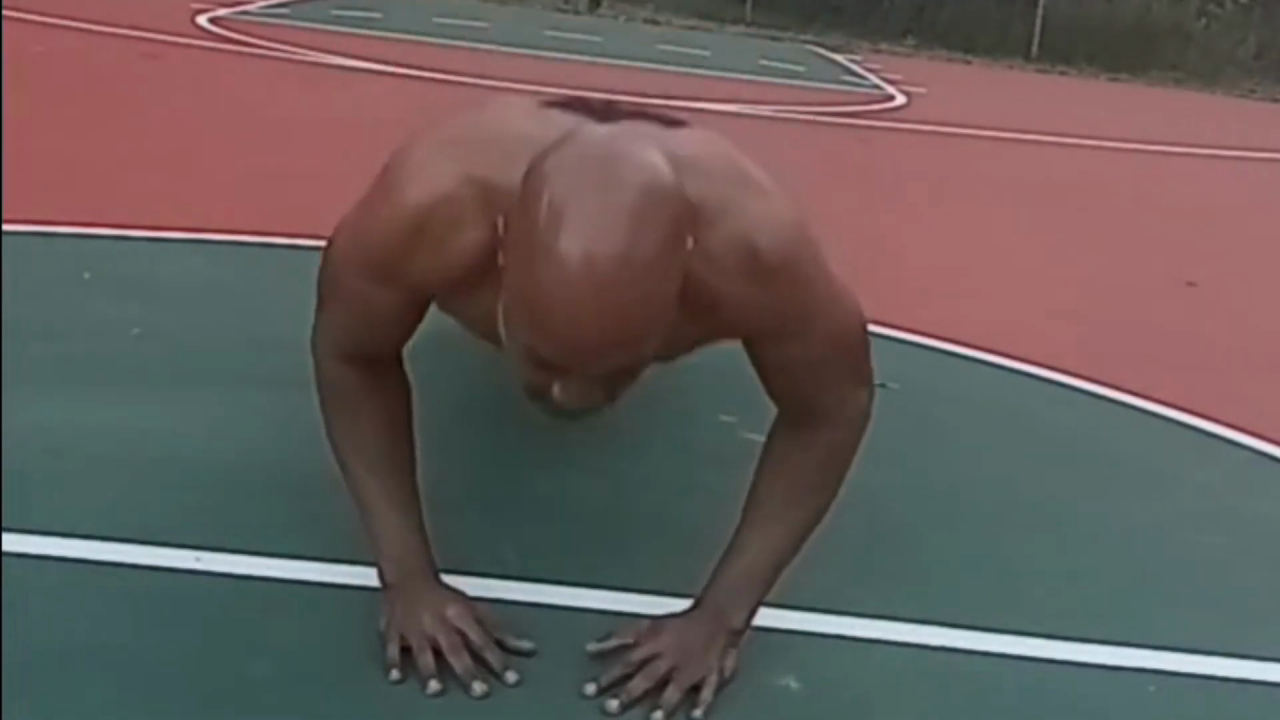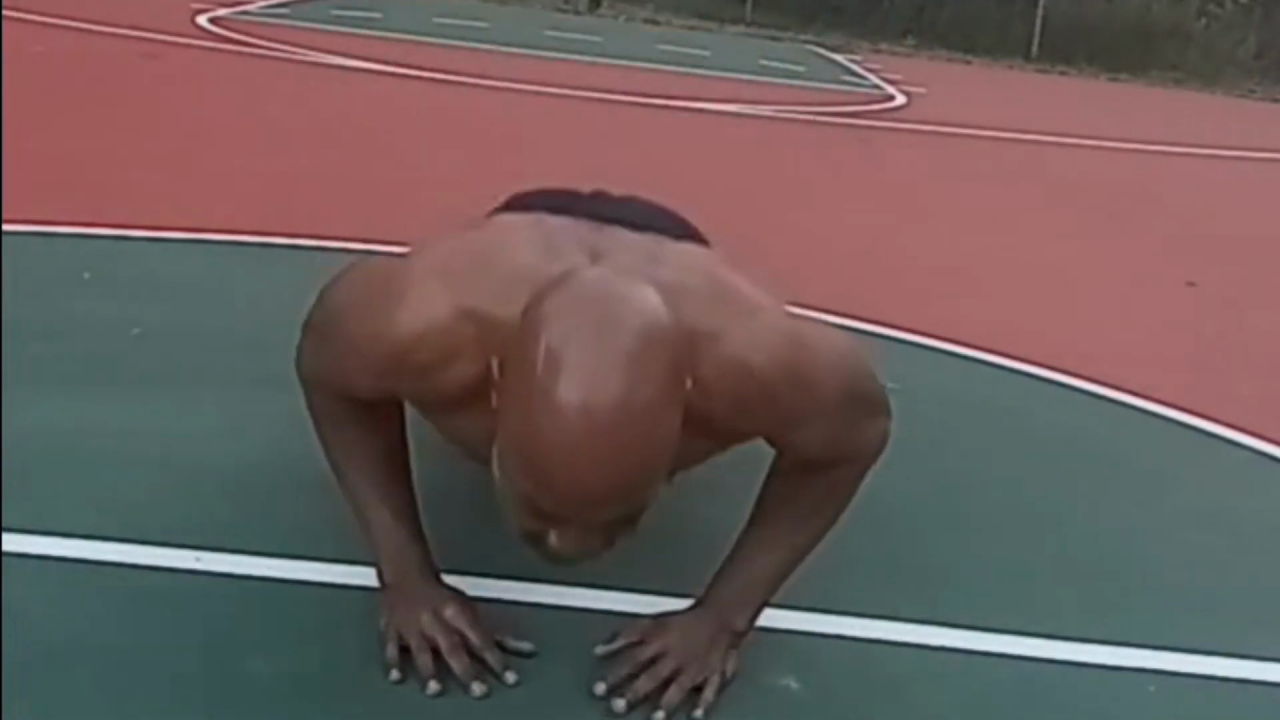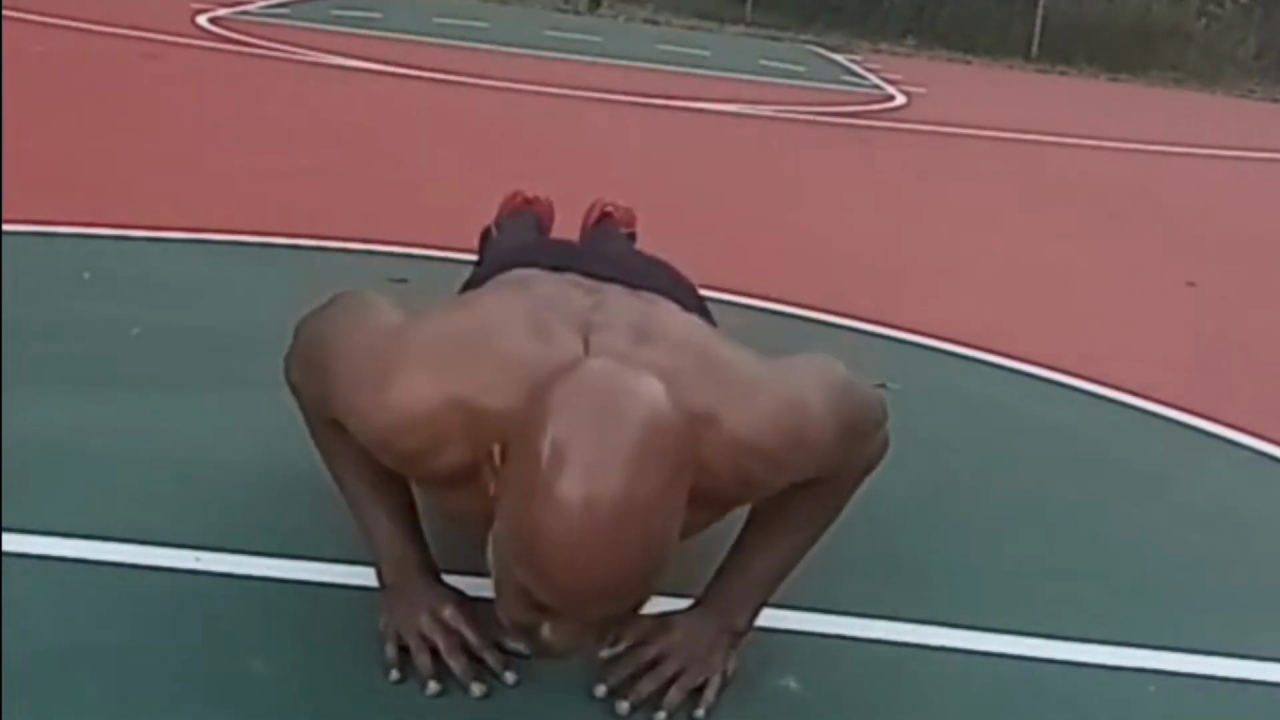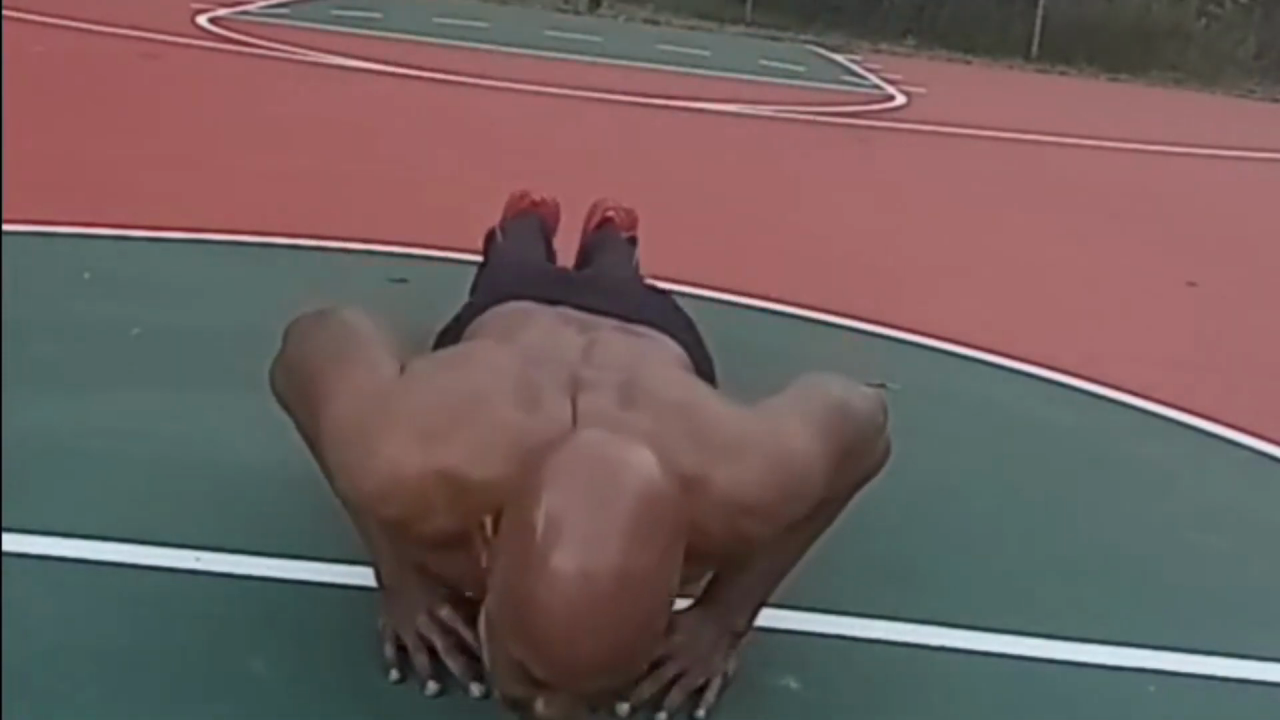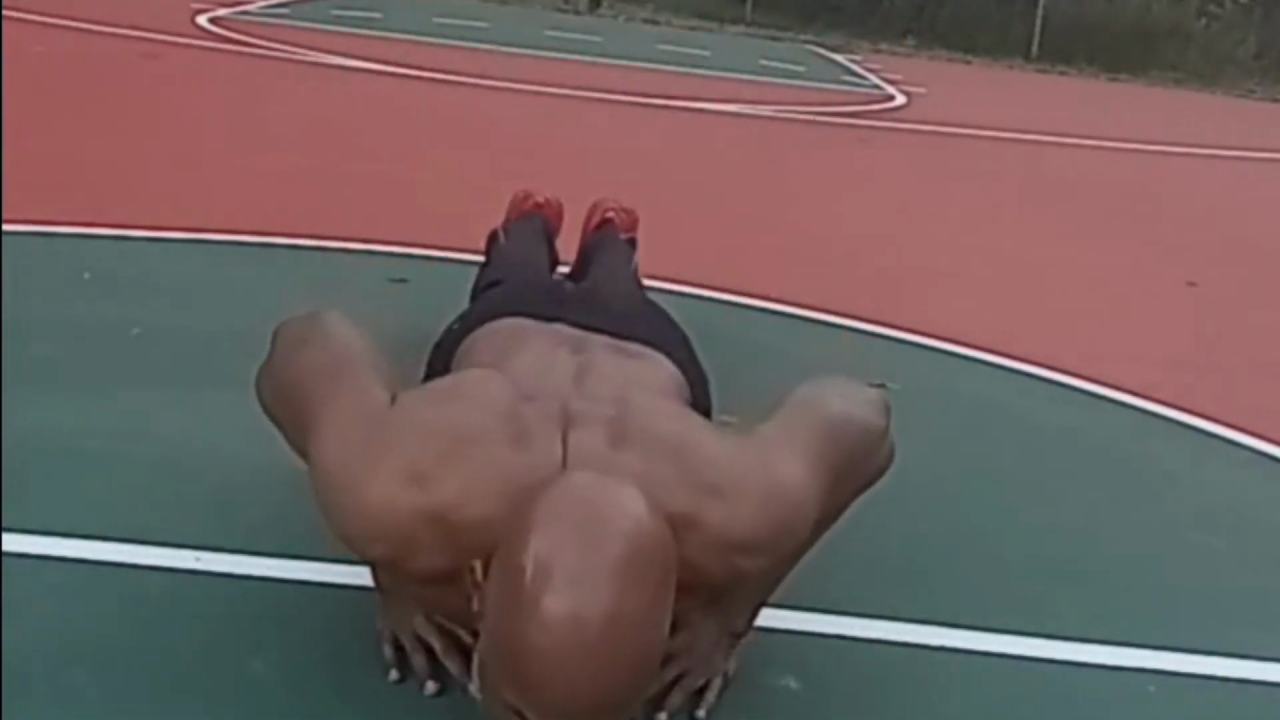
dt=0.1s
person 1, frame 1
left shoulder: (755, 251)
right shoulder: (425, 211)
left elbow: (833, 411)
right elbow: (349, 358)
left wrist: (722, 618)
right wrist: (406, 581)
person 1, frame 2
left shoulder: (752, 357)
right shoulder: (424, 324)
left elbow: (860, 433)
right elbow: (325, 374)
left wrist: (723, 618)
right wrist: (405, 578)
person 1, frame 3
left shoulder: (747, 434)
right shoulder: (413, 409)
left elbow: (864, 435)
right elbow: (310, 370)
left wrist: (723, 619)
right wrist: (403, 579)
left hip: (653, 300)
left ankle: (613, 232)
right ankle: (524, 225)
person 1, frame 4
left shoulder: (741, 489)
right shoulder: (408, 467)
left elbow: (865, 418)
right elbow: (314, 340)
left wrist: (724, 619)
right wrist: (399, 580)
left hip: (652, 336)
right hip: (503, 324)
left ankle: (610, 235)
right ankle: (525, 224)
person 1, frame 5
left shoulder: (731, 522)
right shoulder: (399, 505)
left elbow: (870, 425)
right elbow: (300, 347)
left wrist: (726, 622)
right wrist: (394, 587)
left hip: (649, 352)
right hip: (494, 338)
left ankle: (609, 235)
right ankle: (530, 224)
